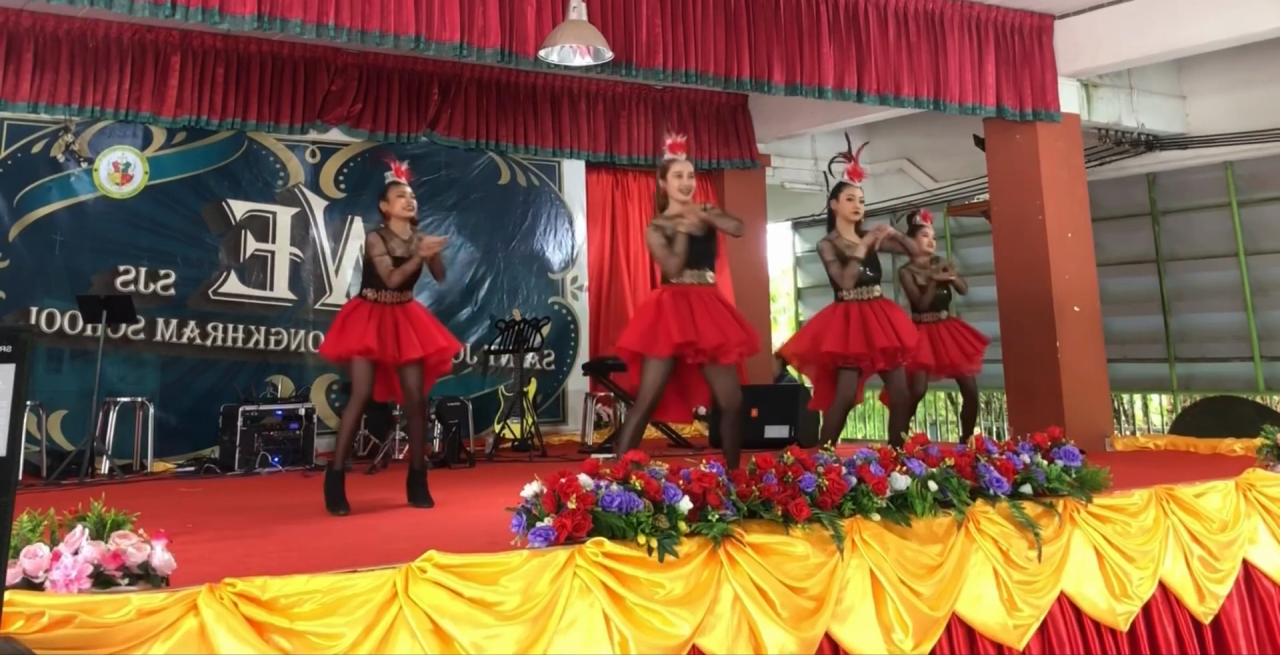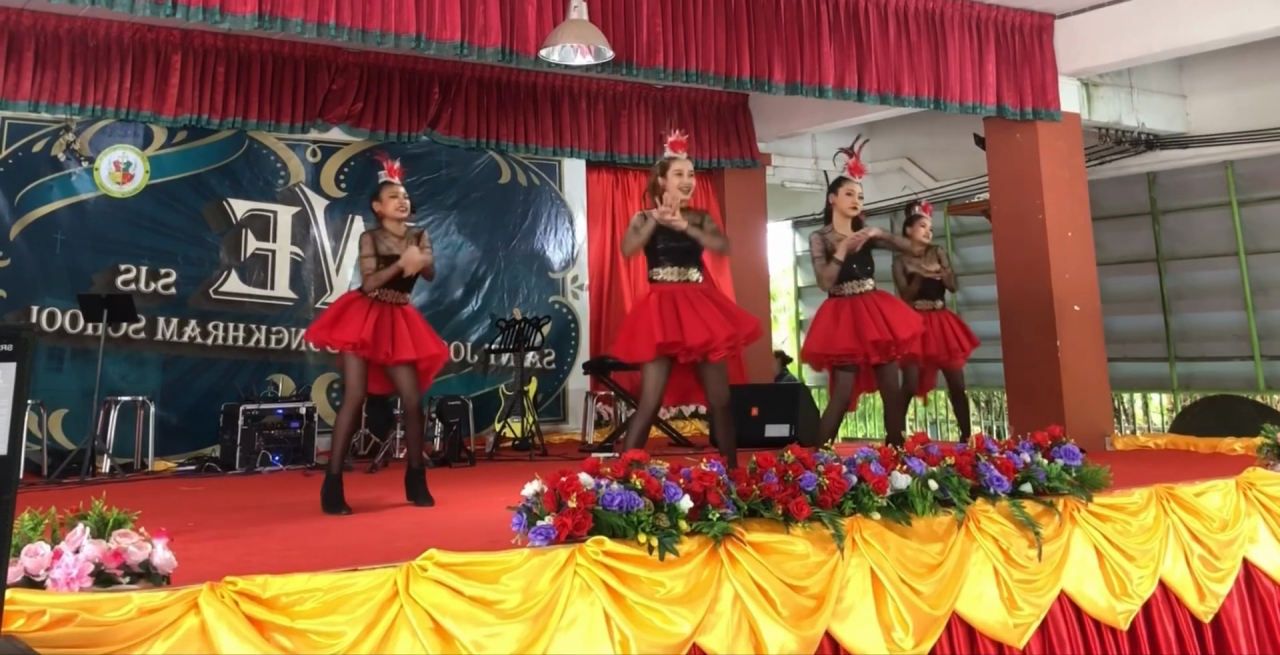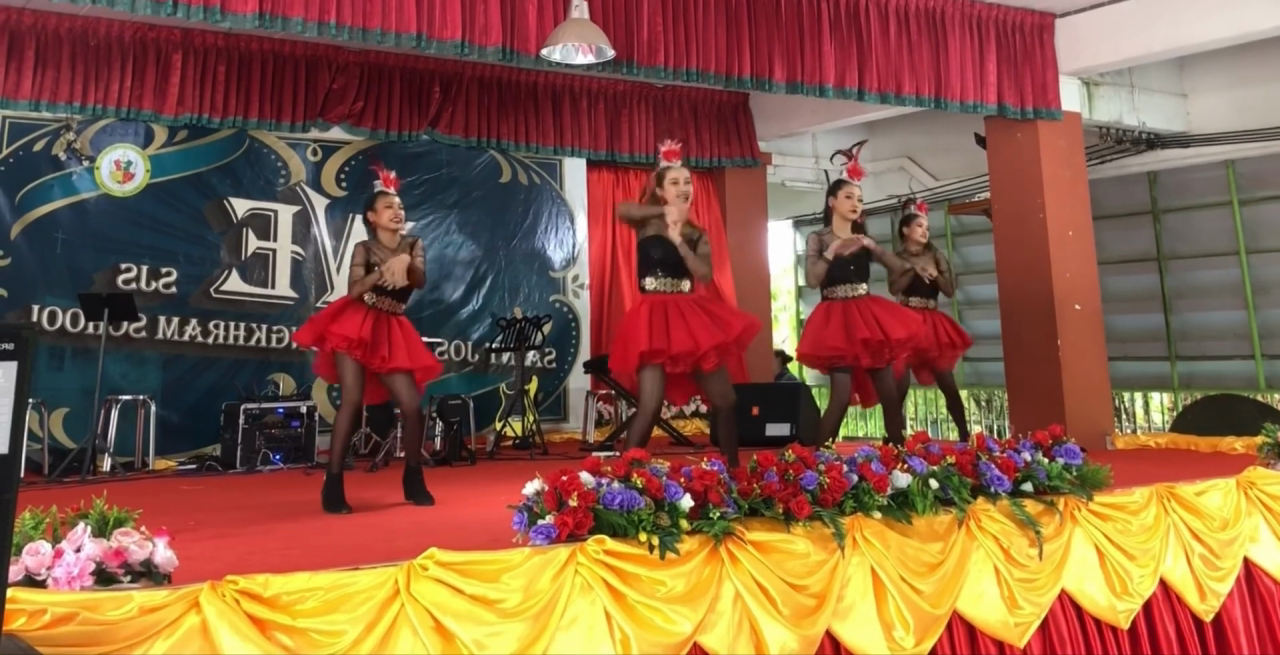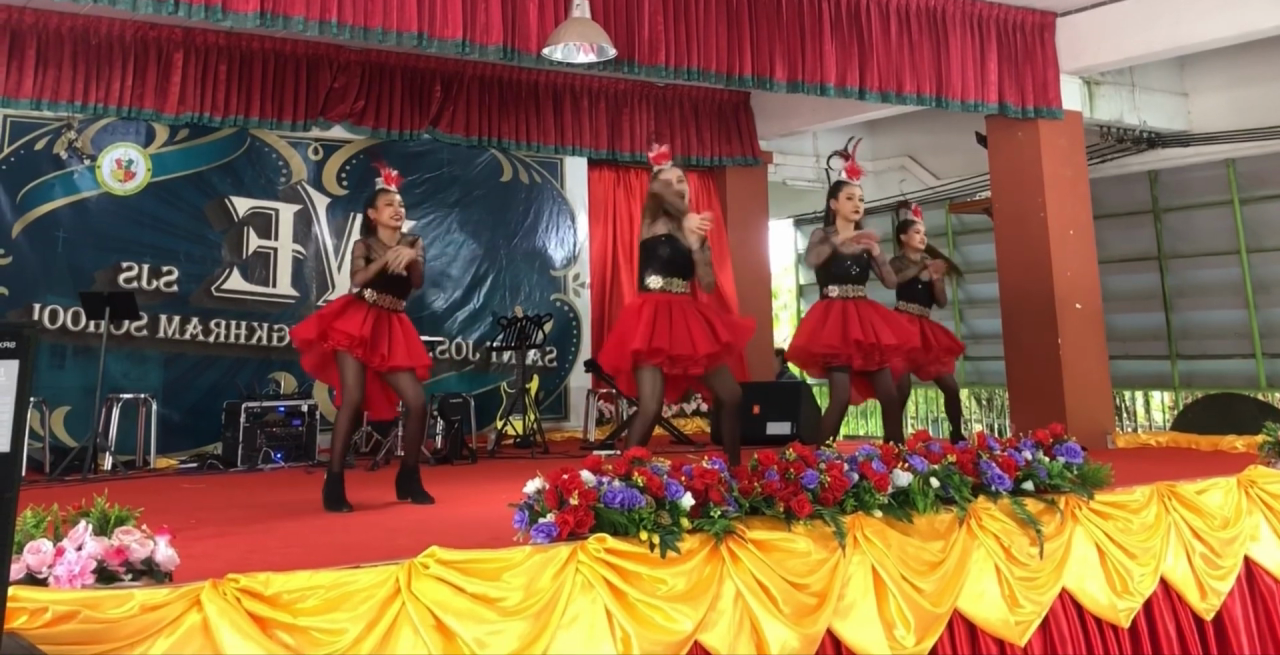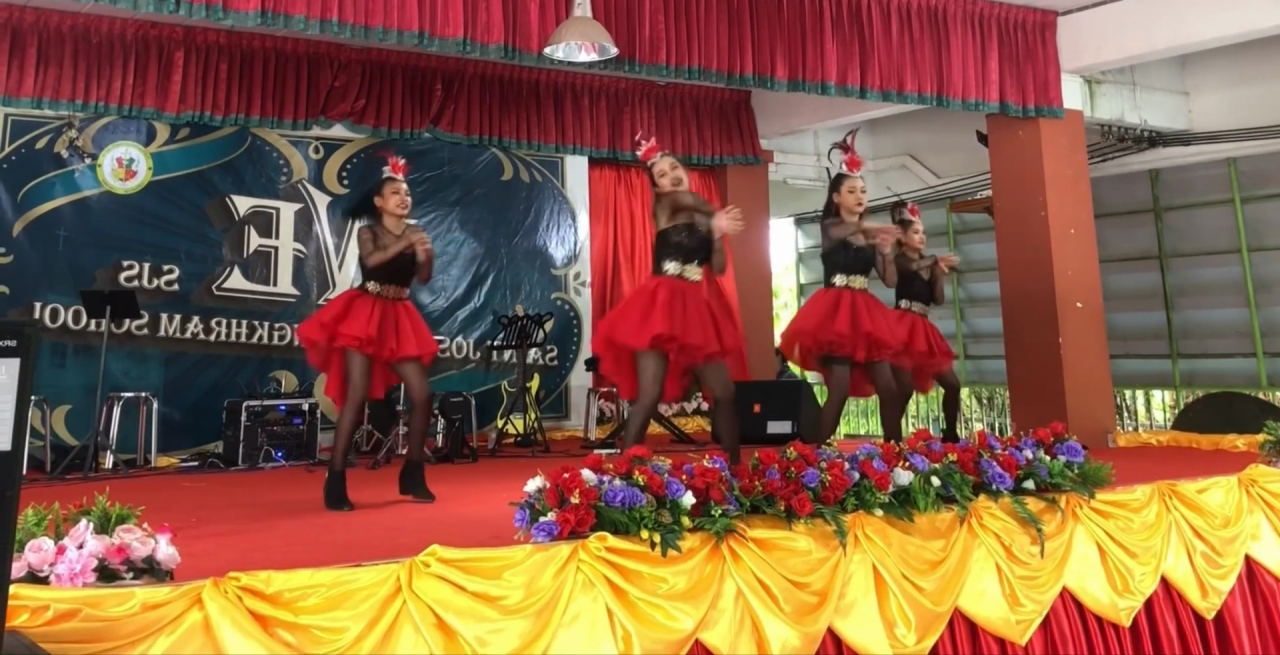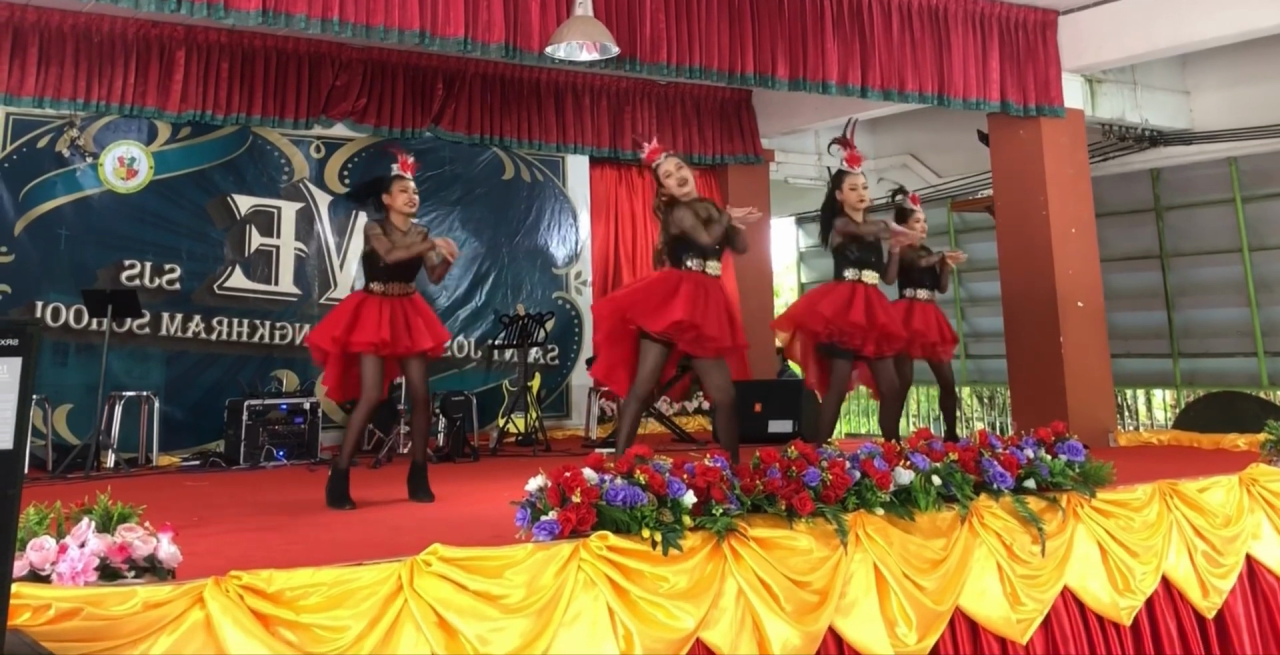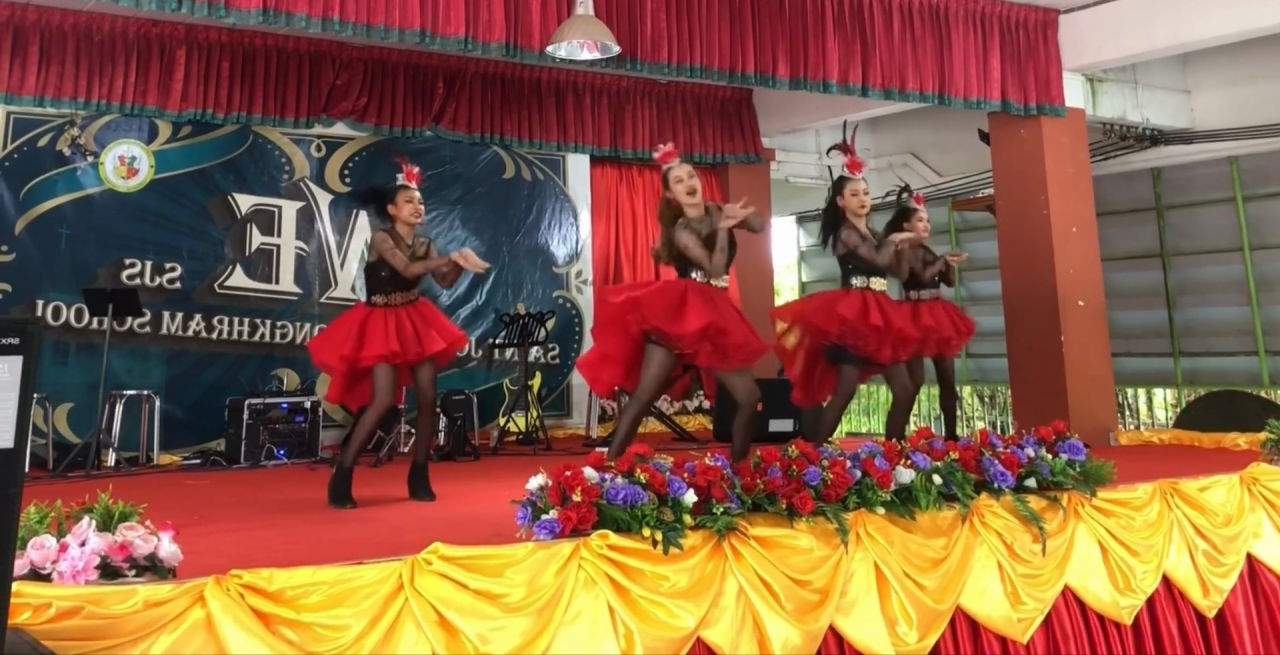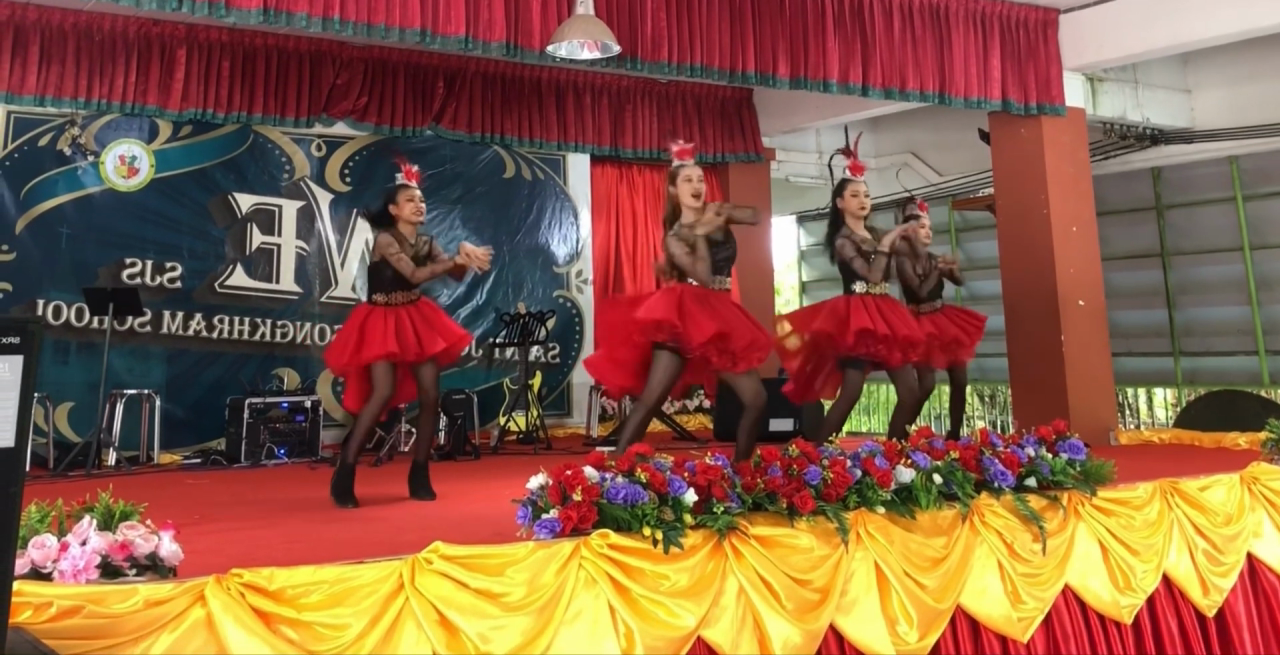
dt=0.1s
person 1, frame 1
left shoulder: (422, 238)
right shoulder: (376, 238)
left elbow: (441, 275)
right elbow: (391, 279)
left wrist: (431, 253)
right wrist: (420, 253)
left hip: (405, 321)
right hip: (370, 319)
left knee: (417, 402)
right knee: (361, 396)
left ankle: (418, 483)
right ankle: (335, 480)
person 1, frame 2
left shoulder: (419, 236)
right shoulder: (369, 239)
left elbow: (429, 274)
right elbow: (369, 283)
left wrist: (419, 257)
right wrist: (400, 263)
left hip: (399, 323)
right hip: (364, 318)
left knee: (412, 402)
right knee: (354, 397)
left ankle: (416, 480)
right ankle: (332, 483)
person 1, frame 3
left shoulder: (414, 245)
right shoulder: (363, 249)
left elbow: (420, 283)
right elbow: (354, 289)
left wrist: (406, 268)
right wrist: (383, 272)
left hip: (393, 332)
right hip: (356, 325)
left knee: (413, 408)
right knee: (352, 402)
left ankle: (413, 478)
right ankle: (333, 485)
person 1, frame 4
left shoulder: (413, 243)
right shoulder: (363, 245)
left elbow: (418, 281)
right elbow: (356, 280)
left wrist: (409, 259)
right wrist: (385, 259)
left hip: (392, 329)
right hip: (356, 323)
left knee: (417, 403)
right knee: (352, 401)
left ankle: (409, 478)
right ankle: (334, 483)
person 1, frame 5
left shoulder: (415, 232)
right shoulder: (367, 231)
left elbow: (422, 277)
right elbow: (370, 260)
left wrist: (424, 250)
right wrist: (405, 243)
left hip: (399, 320)
right hip: (364, 315)
left knee: (422, 396)
right knee: (357, 395)
left ankle: (413, 476)
right ankle: (335, 481)
person 1, frame 6
left shoulder: (421, 234)
right shoulder: (375, 228)
left elbow: (436, 277)
right elbow: (390, 255)
left wrist: (446, 255)
right wrist: (430, 244)
left hip: (408, 316)
right hip: (374, 314)
left knee: (421, 395)
right knee: (371, 397)
left ankle: (418, 476)
right ankle: (339, 478)
person 1, frame 7
left shoulder: (424, 244)
right shoulder: (381, 238)
left elbow: (446, 281)
right elbow: (408, 269)
left wrist: (463, 263)
right wrist: (452, 259)
left hip: (414, 322)
right hip: (380, 322)
left knee: (427, 399)
right knee: (382, 401)
left ankle: (417, 476)
right ankle: (342, 475)
person 1, frame 8
left shoulder: (427, 243)
right shoulder: (385, 239)
left elbow: (456, 275)
right elbow: (413, 274)
left wrist: (468, 256)
right wrist: (456, 258)
left hip: (416, 321)
right hip: (382, 321)
left knee: (430, 399)
right knee: (382, 395)
left ankle: (419, 475)
right ankle: (345, 470)
person 2, frame 1
left shoulder: (706, 212)
right shoulder: (656, 226)
left elbow: (738, 228)
right elbow: (673, 267)
left wrist: (702, 215)
right wrist: (682, 224)
left hip: (708, 312)
right hip: (670, 310)
left knee: (731, 401)
right knee: (646, 400)
left ankle: (732, 474)
person 2, frame 2
left shoulder: (700, 218)
right shoulder: (645, 218)
left elbow: (722, 246)
right elbow: (627, 250)
left wrist: (683, 224)
right wrist: (657, 217)
left hip: (701, 309)
right hip: (661, 311)
left knee: (720, 401)
right knee: (650, 402)
left ankle: (732, 473)
person 2, frame 3
left shoulder: (698, 233)
right shoulder: (647, 223)
left elbow: (704, 275)
right elbow: (622, 211)
left wrist: (679, 240)
right wrist: (663, 213)
left hip: (692, 317)
right hip: (652, 320)
left knee: (725, 403)
right knee: (650, 407)
person 2, frame 4
left shoulder: (698, 234)
right shoulder: (653, 219)
left elbow: (707, 283)
right elbow: (658, 192)
left wrist: (694, 245)
right wrist: (685, 216)
left hip: (689, 318)
right hip: (650, 318)
left knee: (731, 398)
right knee: (650, 408)
left ankle: (735, 471)
person 2, frame 5
left shoulder: (706, 214)
right shoulder: (668, 207)
left elbow: (719, 267)
right elbow: (690, 201)
left wrist: (720, 233)
right wrist: (713, 220)
left hip: (696, 307)
right hip: (661, 305)
left knee: (724, 394)
right knee: (648, 400)
left ankle: (734, 468)
person 2, frame 6
left shoulder: (712, 209)
right shoulder: (679, 211)
left elbow: (742, 248)
right elbow: (706, 239)
left wrist: (733, 223)
right wrist: (728, 218)
left hip: (704, 304)
right hip: (671, 298)
left knee: (724, 397)
right knee: (640, 390)
person 2, frame 7
left shoulder: (717, 212)
right shoulder: (680, 230)
left elbow: (759, 225)
right elbow: (714, 269)
left wrist: (738, 215)
right wrist: (723, 228)
left hip: (715, 316)
right hip: (679, 308)
left knee: (749, 397)
right knee: (644, 395)
person 2, frame 8
left shoulder: (718, 212)
right shoulder: (675, 236)
left elbow: (749, 215)
right elbow: (703, 276)
left wrist: (723, 213)
right wrist: (701, 233)
left hip: (720, 318)
right hip: (681, 316)
left knee: (756, 398)
right knee: (650, 400)
person 3, frame 1
left shoulder: (870, 236)
right shoulder: (828, 242)
left elbow: (913, 250)
right elbow: (846, 282)
left wrist: (891, 235)
right wrist: (861, 251)
left hip: (881, 319)
right hip: (848, 320)
left knee: (901, 397)
right knee: (843, 398)
person 3, frame 2
left shoulder: (866, 234)
right shoulder: (819, 237)
left elbow: (909, 247)
right elbow: (825, 283)
left wrist: (875, 235)
right wrist: (842, 250)
left hip: (876, 314)
right hip: (842, 315)
left knee: (892, 395)
right knee: (841, 398)
person 3, frame 3
left shoulder: (865, 240)
right shoulder: (818, 239)
left elbow: (899, 268)
right elbow: (812, 279)
left wrist: (871, 245)
right wrist: (832, 249)
left hip: (870, 316)
right hip: (836, 321)
left knee: (891, 395)
right knee: (841, 398)
person 3, frame 4
left shoulder: (867, 241)
right shoulder: (822, 235)
left elbow: (891, 282)
right elbow: (812, 260)
left wrist: (876, 252)
right wrist: (841, 239)
left hip: (865, 319)
right hip: (833, 320)
left knee: (890, 396)
right knee: (840, 398)
person 3, frame 5
left shoulder: (871, 237)
right shoulder: (832, 226)
left elbow: (889, 281)
right elbow: (846, 230)
left wrist: (887, 250)
right wrist: (875, 229)
left hip: (866, 313)
right hip: (835, 313)
left knee: (889, 390)
right knee: (840, 393)
person 3, frame 6
left shoulder: (874, 231)
right shoulder: (841, 225)
left elbow: (889, 276)
right elbow: (869, 228)
left wrist: (896, 249)
right wrist: (896, 231)
left hip: (870, 309)
right hip: (843, 306)
left knee: (892, 388)
right knee: (837, 388)
person 3, frame 7
left shoulder: (873, 234)
right shoulder: (845, 233)
left elbow: (891, 271)
right elbow: (880, 259)
left wrist: (897, 244)
right wrist: (897, 240)
left hip: (879, 313)
right hip: (851, 311)
left knee: (904, 391)
right knee: (844, 391)
person 3, frame 8
left shoulder: (875, 233)
right shoulder: (842, 240)
right elbow: (873, 275)
left wrist: (900, 235)
right wrist: (886, 244)
left hip: (884, 316)
right hip: (856, 317)
left knee: (911, 393)
right knee: (850, 394)
person 4, frame 1
left shoulder: (942, 264)
right shoulder: (906, 271)
left elbow: (963, 289)
right elbow: (921, 304)
left wrist: (951, 277)
right wrist: (936, 281)
left hip: (949, 332)
right hip: (922, 335)
left knee: (971, 392)
right knee: (916, 392)
left ankle: (967, 441)
person 4, frame 2
left shoulder: (938, 253)
right shoulder: (900, 261)
left elbow: (952, 286)
right elbow: (906, 295)
left wrist: (939, 273)
right wrist: (921, 274)
left hip: (942, 323)
left knee: (957, 387)
right knee: (910, 387)
left ankle: (966, 438)
person 4, frame 3
left shoulder: (936, 256)
right shoulder: (897, 258)
left elbow: (950, 291)
right elbow: (894, 289)
left wrist: (936, 274)
right wrist: (914, 270)
left hip: (933, 323)
left knee: (949, 387)
right knee: (901, 388)
left ankle: (965, 437)
person 4, frame 4
left shoulder: (935, 263)
right shoulder: (896, 262)
left elbow: (942, 302)
right elbow: (895, 279)
left wrist: (936, 278)
right wrist: (923, 267)
left hip: (926, 331)
left knee: (951, 388)
right knee: (902, 391)
left ankle: (957, 435)
person 4, frame 5
left shoulder: (927, 264)
right shoulder: (898, 259)
left elbow: (938, 300)
right elbow: (910, 267)
left wrist: (940, 274)
right wrist: (936, 261)
left hip: (923, 329)
right hip: (903, 328)
left knee: (952, 385)
right knee: (904, 391)
left ankle: (950, 435)
person 4, frame 6
left shoulder: (930, 254)
right shoulder: (902, 249)
left elbow: (942, 288)
right elbow: (919, 262)
left wrist: (947, 265)
right wrist: (944, 256)
left hip: (930, 317)
right hip: (908, 316)
left knee: (948, 381)
right knee: (904, 381)
left ankle: (951, 434)
person 4, frame 7
left shoulder: (928, 250)
right shoulder: (904, 250)
left elbow: (950, 282)
right elbow: (924, 275)
left wrist: (950, 264)
right wrist: (943, 260)
left hip: (938, 314)
right hip: (915, 314)
left knee: (948, 379)
right knee: (916, 379)
left ankle: (950, 433)
person 4, frame 8
left shoulder: (933, 258)
right shoulder: (903, 260)
left elbow: (959, 281)
right elbow: (921, 291)
left wrist: (951, 268)
right wrist: (938, 269)
left hip: (945, 321)
right hip: (922, 324)
left knee: (959, 383)
right knee: (926, 386)
left ankle: (955, 434)
